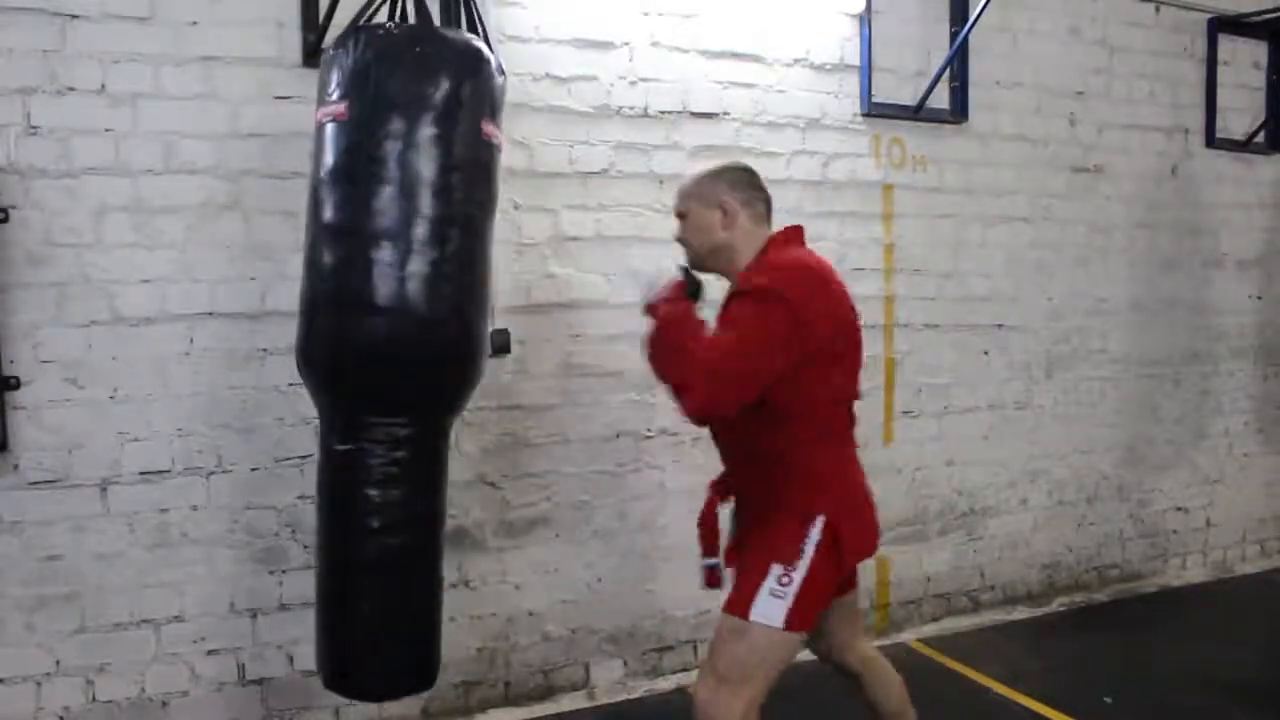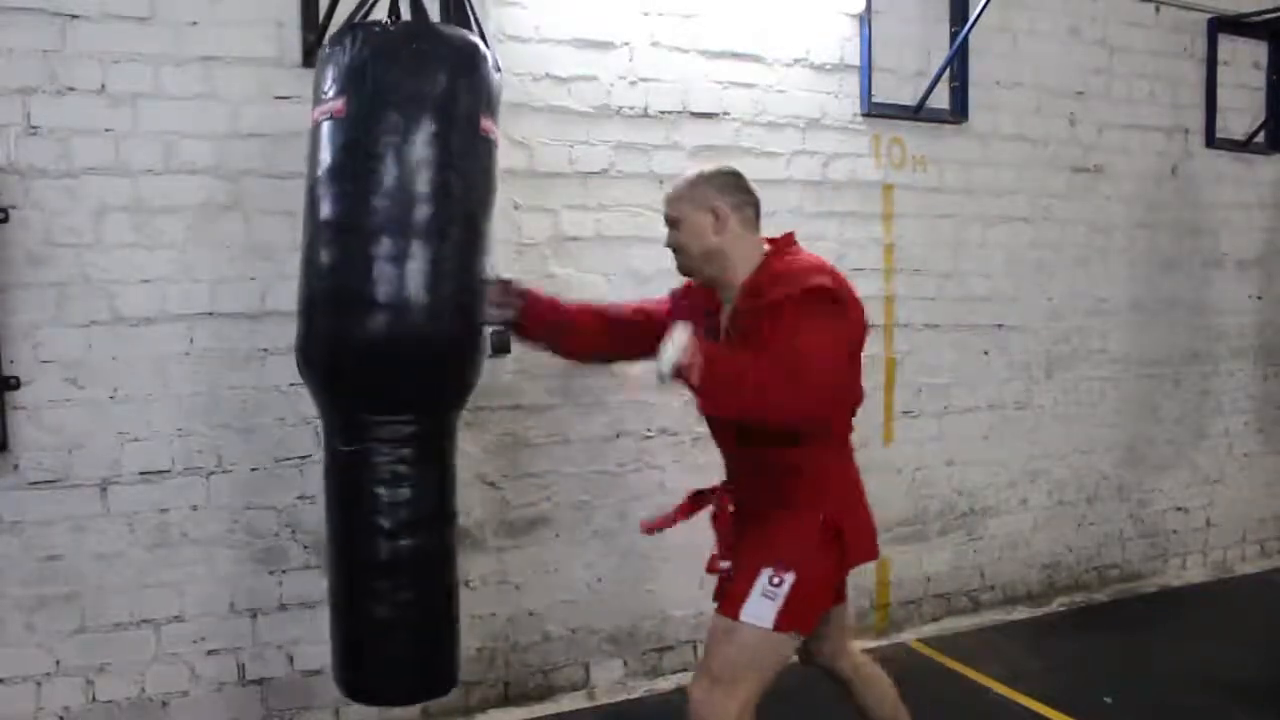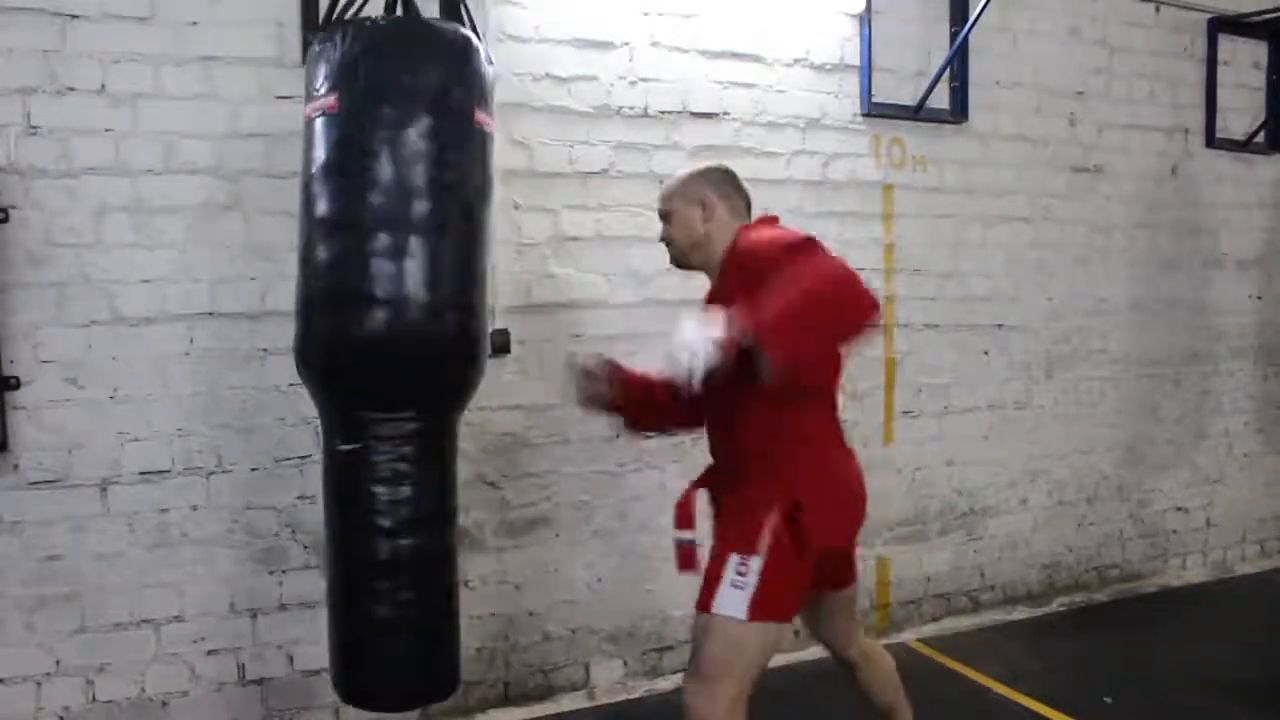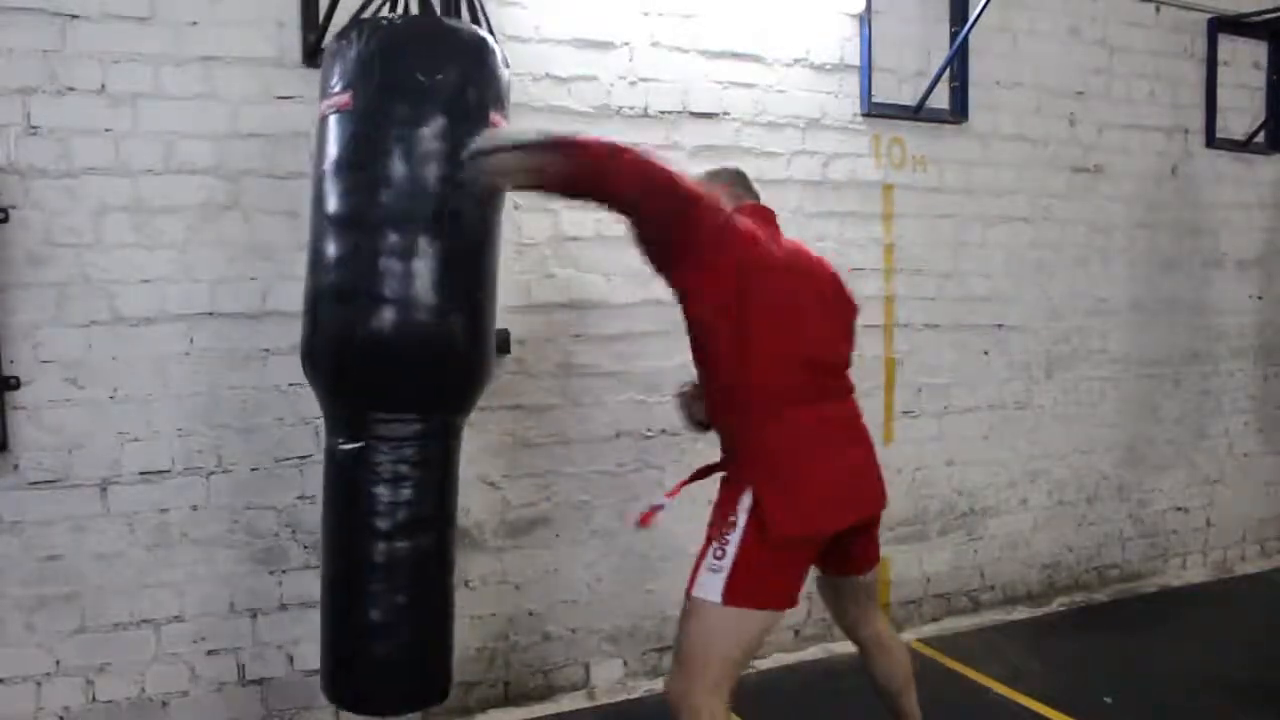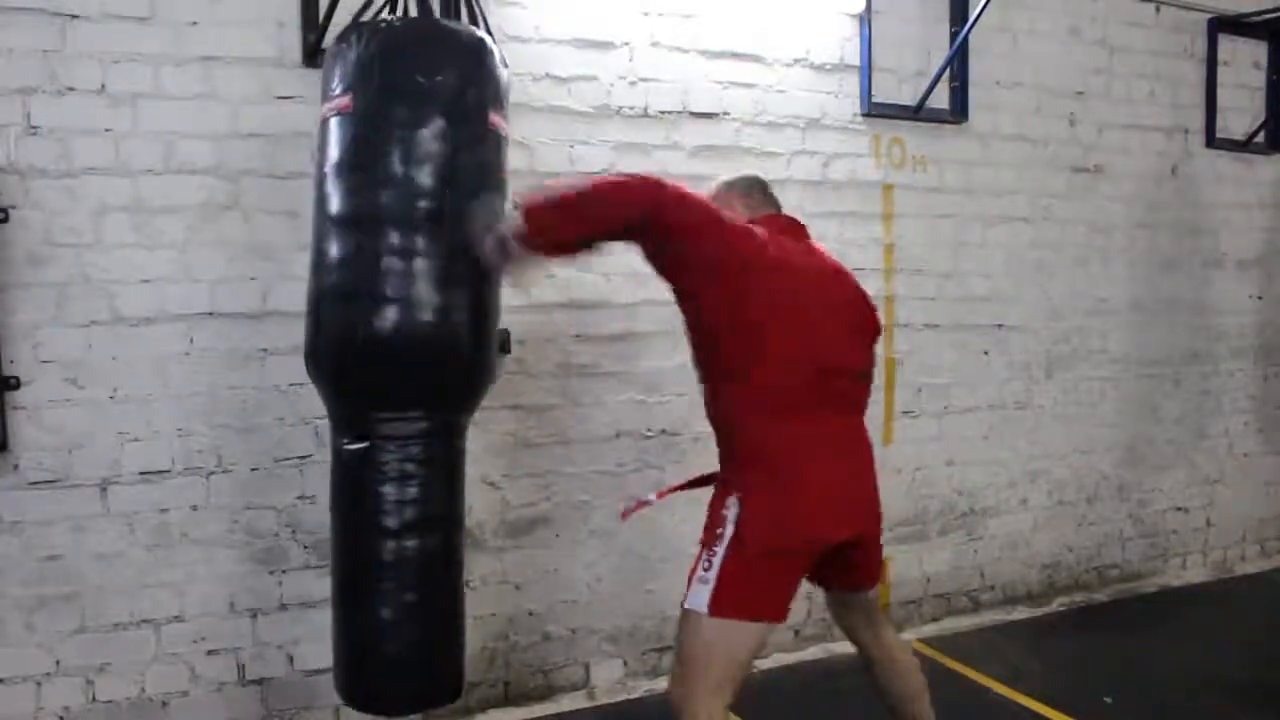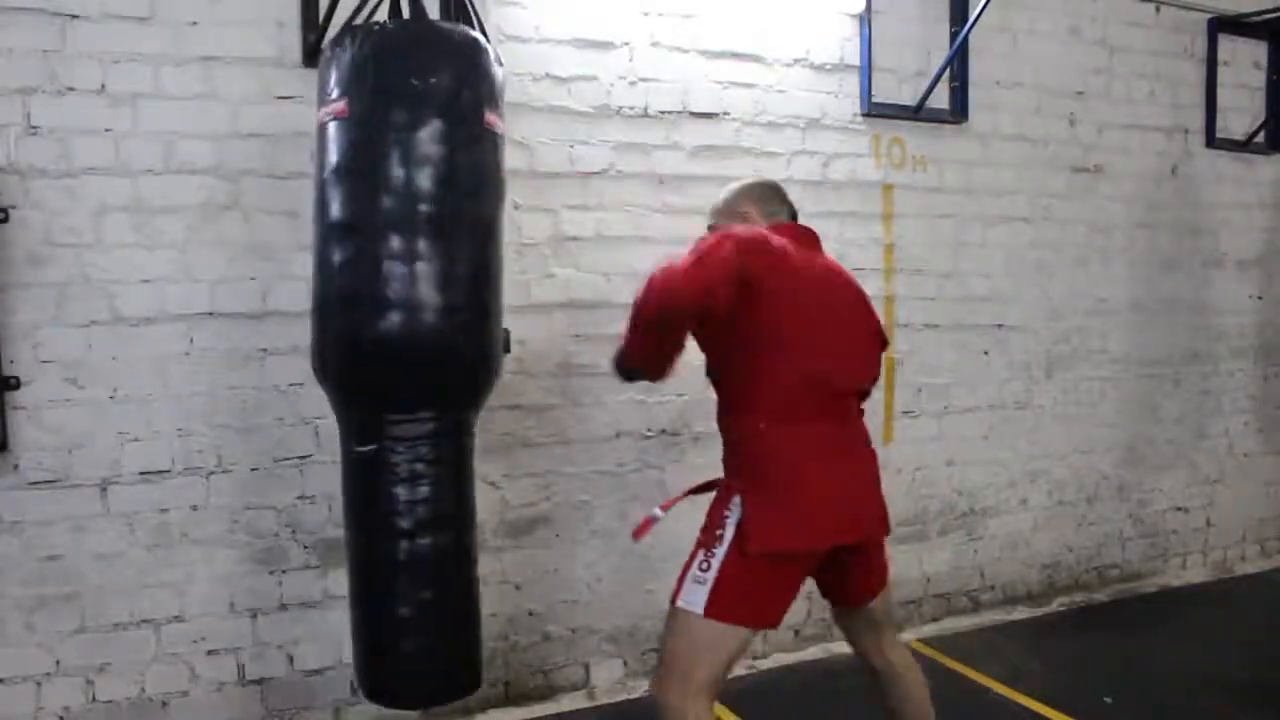
dt=0.1s
person 1, frame 1
left shoulder: (781, 288)
right shoulder: (773, 281)
left elbow: (710, 390)
left wrist: (668, 311)
left hip: (803, 517)
right hip: (803, 501)
right knee: (840, 643)
person 1, frame 2
left shoulder: (808, 291)
right shoulder: (709, 299)
left elbow: (809, 401)
right elbow: (623, 330)
left wrist: (701, 362)
right wrist: (526, 309)
left hip: (809, 514)
right hip: (776, 505)
right knee: (831, 648)
person 1, frame 3
left shoulder: (767, 255)
right shoulder: (729, 288)
left elbow: (839, 300)
right elbow: (690, 403)
left wrist: (741, 340)
right wrist: (618, 389)
left hip: (784, 501)
right hip: (817, 490)
right knee: (841, 635)
person 1, frame 4
left shoulder: (723, 244)
right shoulder: (820, 276)
left elbow: (648, 187)
left wrist: (539, 157)
right wrist: (717, 405)
left hip: (776, 485)
right hip: (848, 473)
right knee: (866, 620)
person 1, frame 5
left shoulder: (727, 244)
right shoulder: (840, 289)
left elbow: (632, 202)
left wrist: (531, 226)
left hip: (769, 492)
right hip: (846, 482)
right knee: (872, 631)
person 1, frame 6
left shoulder: (740, 252)
right shoulder: (848, 293)
left elbow: (670, 302)
left wrist: (640, 356)
left hip: (775, 500)
right hip: (851, 491)
right knee: (876, 641)
